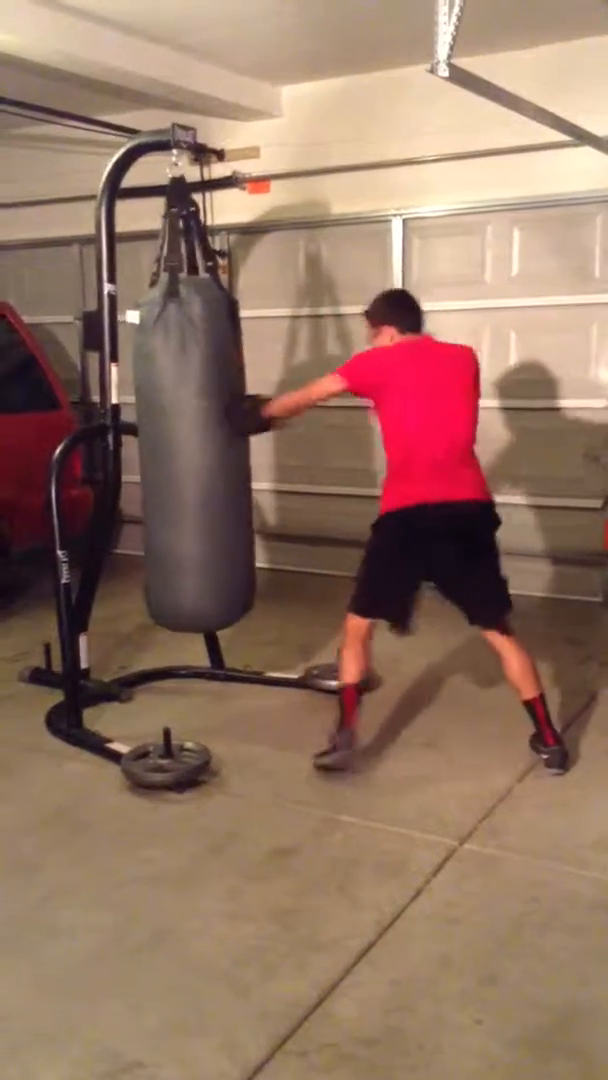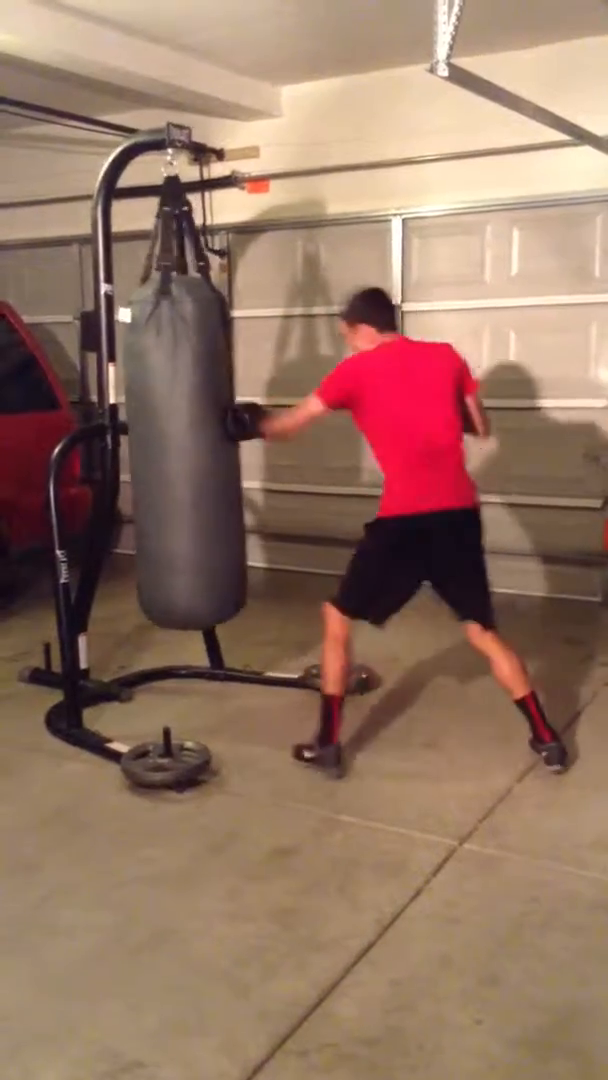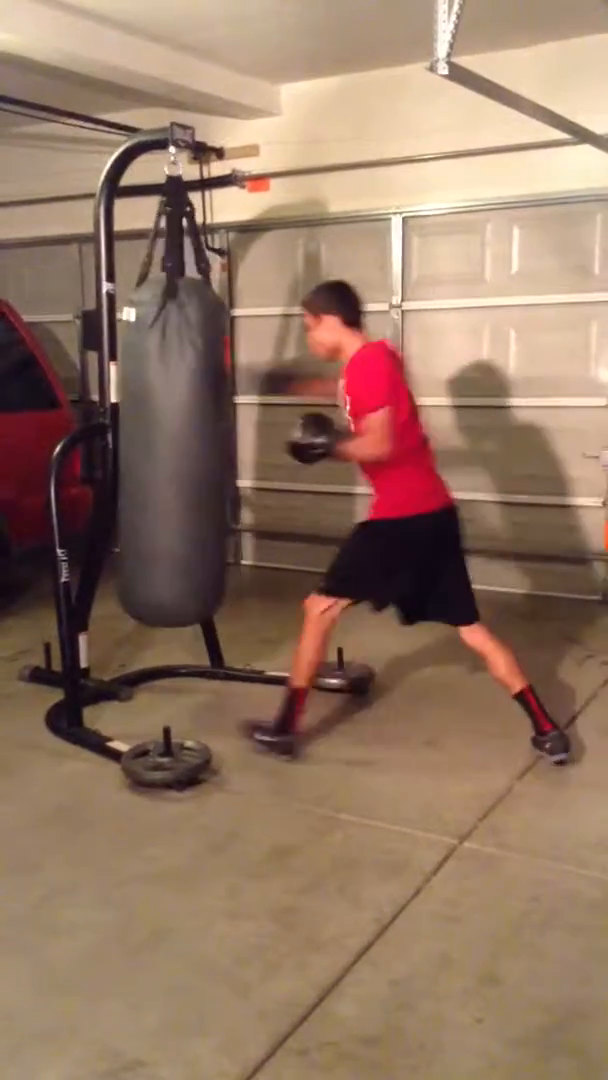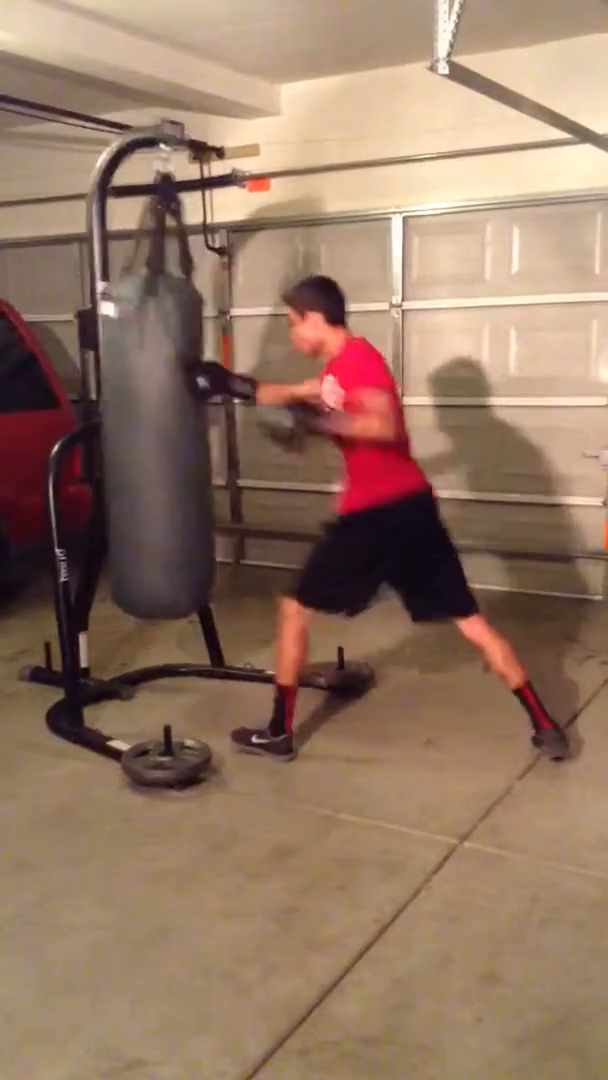
dt=0.1s
person 1, frame 1
left shoulder: (377, 361)
right shoulder: (465, 358)
left elbow: (303, 399)
left wrist: (255, 413)
left hip: (406, 513)
right hip: (469, 508)
left knee: (358, 623)
right knee: (498, 631)
left ankle: (344, 738)
right ankle: (549, 740)
person 1, frame 2
left shoulder: (357, 369)
right shoulder: (447, 356)
left elbow: (293, 422)
right elbow: (478, 426)
left wrist: (255, 425)
left hip: (404, 518)
right hip: (458, 511)
left knee: (337, 617)
right knee: (482, 632)
left ankle: (327, 741)
right ankle: (547, 739)
person 1, frame 3
left shoulder: (368, 364)
right shoulder: (377, 357)
left elbow: (379, 447)
left wrist: (328, 445)
left hip: (401, 518)
right hip: (436, 513)
left knee: (320, 609)
right knee: (471, 630)
left ankle: (285, 728)
right ankle: (548, 732)
person 1, frame 4
left shoulder: (354, 359)
right shoulder: (348, 360)
left elbow: (384, 427)
right elbow: (297, 394)
left wrist: (328, 423)
right wrist: (237, 385)
left hip: (372, 511)
right hip: (413, 504)
left knee: (294, 611)
right knee: (468, 621)
left ankle: (279, 732)
right ankle: (545, 726)
